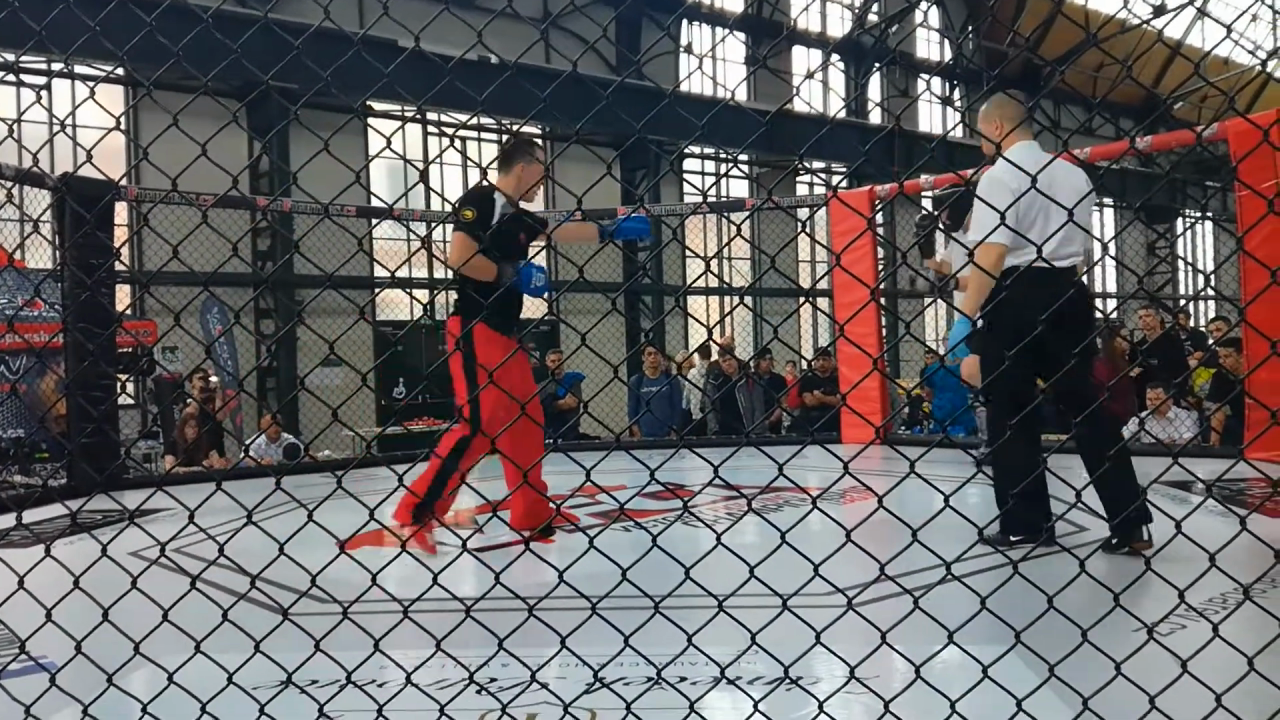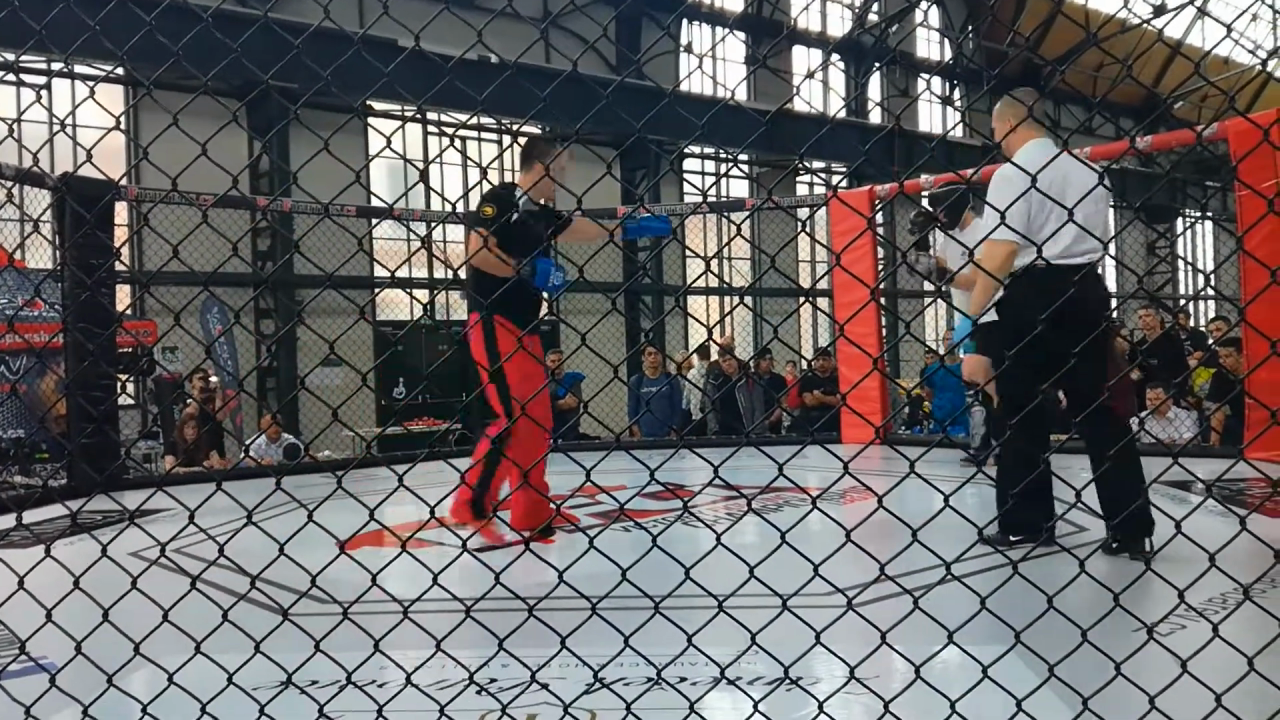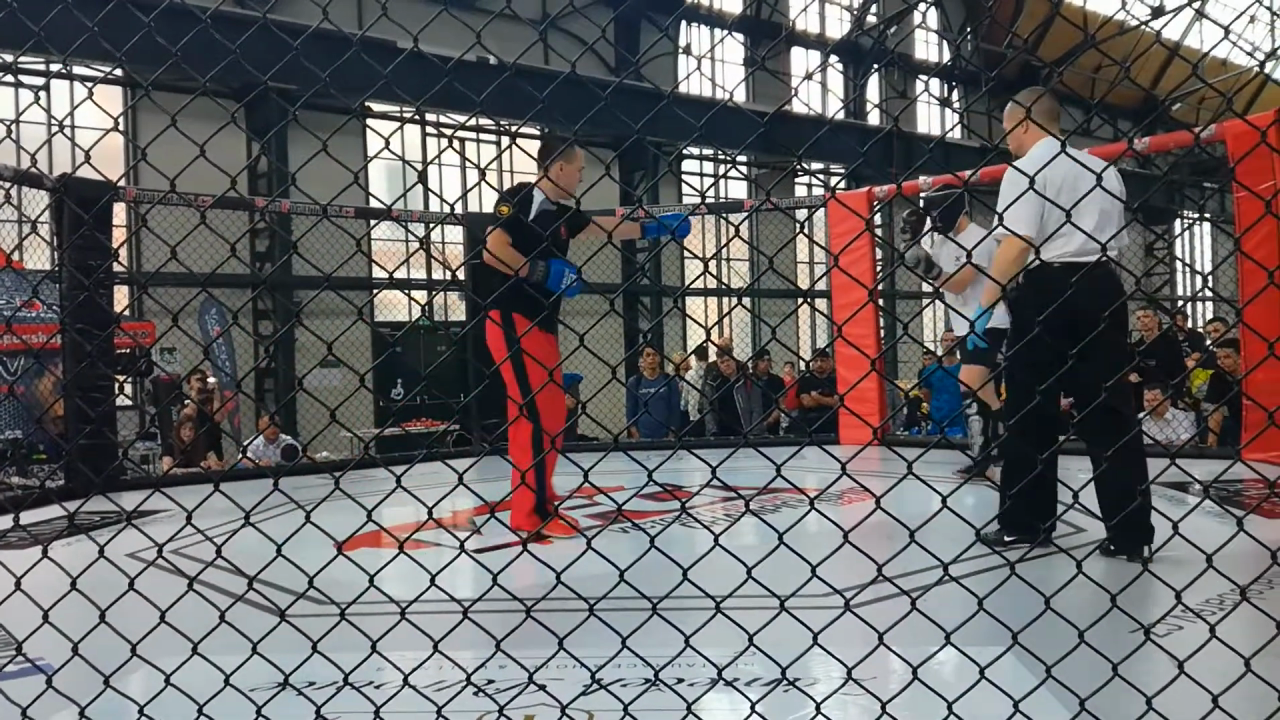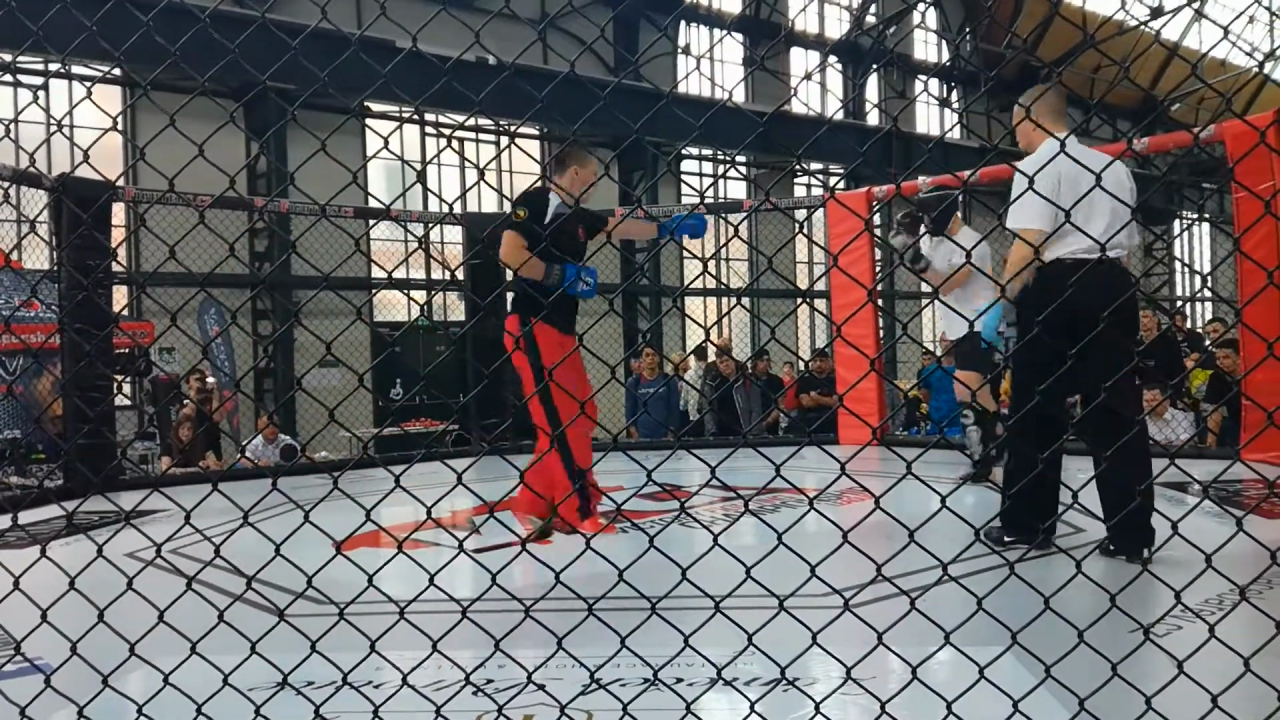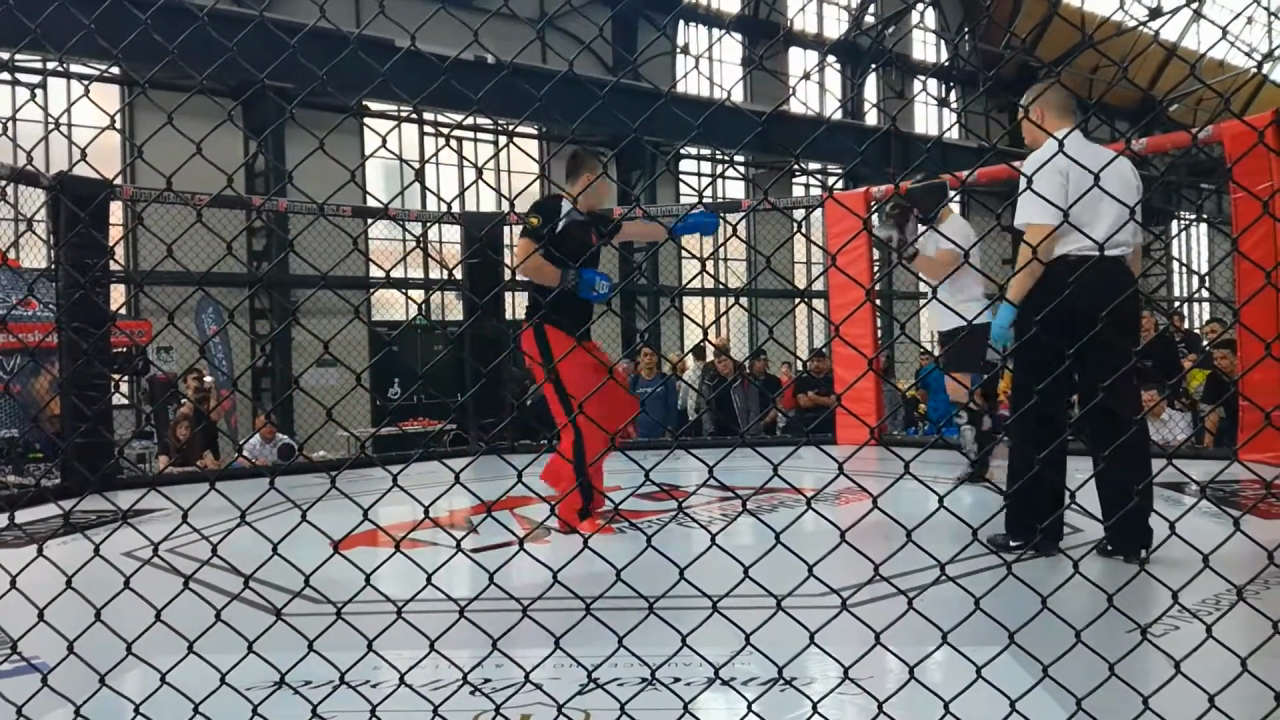
dt=0.1s
person 1, frame 1
left shoulder: (1000, 175)
right shoulder: (1074, 174)
left elbow: (990, 255)
right elbow: (1083, 249)
left wrist: (965, 317)
left hip: (1017, 300)
right hip: (1068, 295)
left knee: (1011, 417)
right knee: (1087, 408)
left ankle: (1025, 523)
right ankle: (1130, 522)
person 1, frame 2
left shoulder: (1016, 171)
right shoulder: (1090, 171)
left elbow: (1002, 250)
right elbow: (1099, 243)
left wrist: (972, 311)
left hip: (1034, 295)
right hip: (1087, 291)
left knee: (1024, 413)
right knee: (1100, 410)
left ankle: (1025, 524)
right ankle: (1132, 530)
person 1, frame 3
left shoulder: (1025, 169)
right shoulder: (1104, 170)
left elbow: (1016, 247)
right elbow: (1114, 243)
left wrist: (982, 309)
left hip: (1045, 294)
right hip: (1101, 290)
left knee: (1029, 413)
right knee: (1109, 412)
left ankle: (1025, 523)
right ankle: (1131, 532)
person 1, frame 4
left shoulder: (1039, 164)
right shoulder: (1114, 166)
left elbow: (1031, 243)
right elbow: (1125, 244)
left wrist: (1000, 305)
left hip: (1056, 291)
right hip: (1112, 290)
left knee: (1035, 412)
right knee: (1116, 411)
left ankle: (1025, 526)
right ankle: (1131, 535)
person 1, frame 5
left shoulder: (1044, 161)
right shoulder: (1121, 164)
left elbow: (1039, 240)
right elbow: (1134, 245)
left wrist: (1008, 304)
left hip: (1057, 290)
right hip: (1114, 289)
left knee: (1036, 412)
right knee: (1116, 410)
left ankle: (1029, 529)
right ankle: (1129, 535)
person 2, frame 1
left shoulder: (518, 217)
right shoulder: (479, 201)
left elbow: (566, 233)
right elbow: (458, 255)
left wrist: (612, 231)
right wrist: (511, 274)
left hip: (505, 333)
right hip: (475, 331)
left knee: (524, 423)
right knee: (477, 424)
left ankle: (533, 513)
right ankle: (417, 512)
person 2, frame 2
left shoulder: (541, 214)
right shoulder: (502, 199)
left elbow: (588, 230)
right elbow: (475, 251)
left wrist: (636, 228)
right wrist: (529, 272)
left hip: (523, 329)
right hip: (495, 325)
left knee: (536, 422)
right knee: (516, 419)
left ankle: (531, 511)
right ankle: (472, 505)
person 2, frame 3
left shoulder: (560, 214)
right shoulder: (518, 198)
left elbow: (609, 229)
right elbow: (493, 251)
left wrist: (654, 228)
right wrist: (543, 272)
left hip: (541, 326)
right hip: (513, 323)
left knee: (550, 419)
right knee: (539, 415)
left ankle: (532, 511)
right ankle: (535, 511)
person 2, frame 4
left shoulder: (577, 216)
right shoulder: (534, 202)
left elbow: (625, 228)
right elbow: (510, 253)
left wrist: (670, 227)
right wrist: (560, 275)
left hip: (560, 330)
right hip: (533, 328)
left knee: (578, 416)
right knee: (564, 418)
left ankle: (532, 499)
right ankle: (575, 509)
person 2, frame 5
left shoulder: (590, 221)
right shoulder: (548, 209)
left elbow: (637, 230)
right elbow: (524, 261)
left wrist: (681, 227)
right wrist: (576, 281)
left hip: (575, 335)
right hip: (548, 332)
left knee: (620, 406)
right knee: (580, 420)
left ankle: (563, 475)
right ankle: (578, 509)
person 3, frame 1
left shoulder: (985, 234)
right shoulder: (957, 239)
left elbow: (980, 282)
right elbow: (939, 273)
left wrist: (949, 281)
right wrist: (925, 245)
left hip: (992, 321)
right hip: (973, 322)
left knee: (970, 376)
right knee: (977, 383)
left ankle: (993, 441)
right ankle: (996, 440)
person 3, frame 2
left shoulder: (982, 234)
right shoulder: (952, 237)
left elbow: (971, 282)
right elbow: (934, 271)
left wrist: (946, 273)
left hip: (991, 318)
right hip: (971, 320)
left knee: (973, 375)
right knee: (985, 384)
left ankle: (984, 445)
right ankle: (999, 440)
person 3, frame 3
left shoulder: (978, 238)
right shoulder: (945, 240)
left elbow: (958, 285)
right elbow: (925, 271)
left wrist: (931, 270)
right wrist: (913, 241)
left hip: (988, 324)
right hip: (965, 326)
left knee: (969, 385)
right knee: (984, 391)
left ankle: (982, 456)
right ankle: (996, 444)
person 3, frame 4
left shoulder: (970, 241)
right shoulder: (938, 240)
left elbow: (951, 284)
right elbow: (921, 274)
left wrist: (918, 263)
right wrist: (908, 243)
left hip: (979, 328)
right hip: (959, 329)
left knee: (965, 391)
right knee: (978, 392)
left ankle: (983, 460)
right ankle: (995, 441)
person 3, frame 5
left shoulder: (958, 229)
right shoulder: (930, 231)
left elbow: (940, 270)
right elbow: (917, 264)
left wrist: (906, 249)
right wrist: (897, 232)
left hip: (970, 322)
right hip: (949, 322)
left knee: (957, 390)
right knee: (965, 390)
left ankle: (978, 459)
right ankle: (986, 435)
